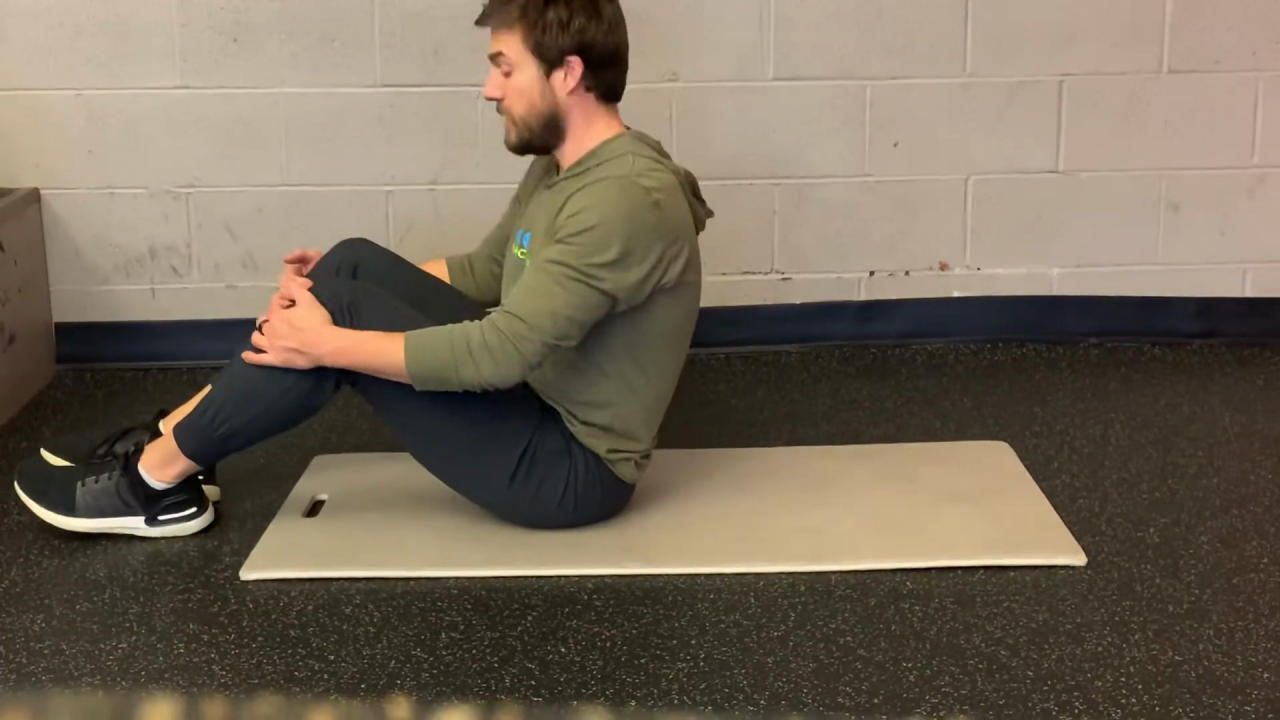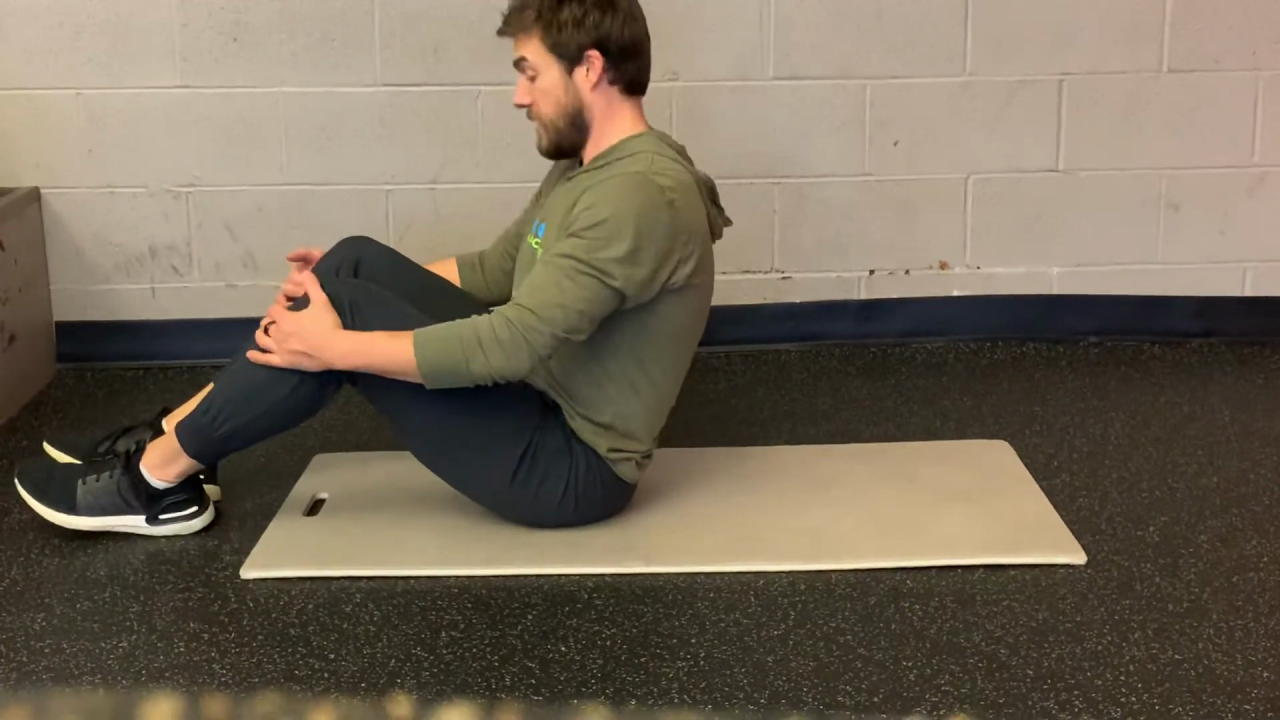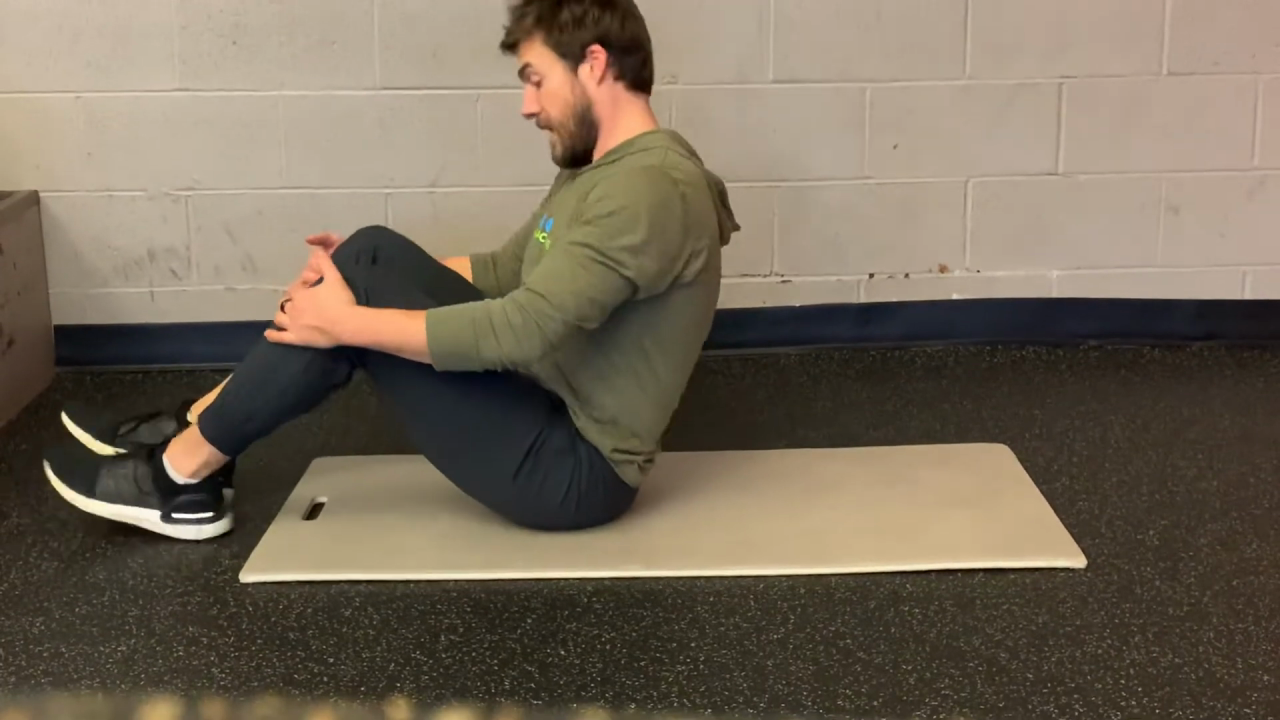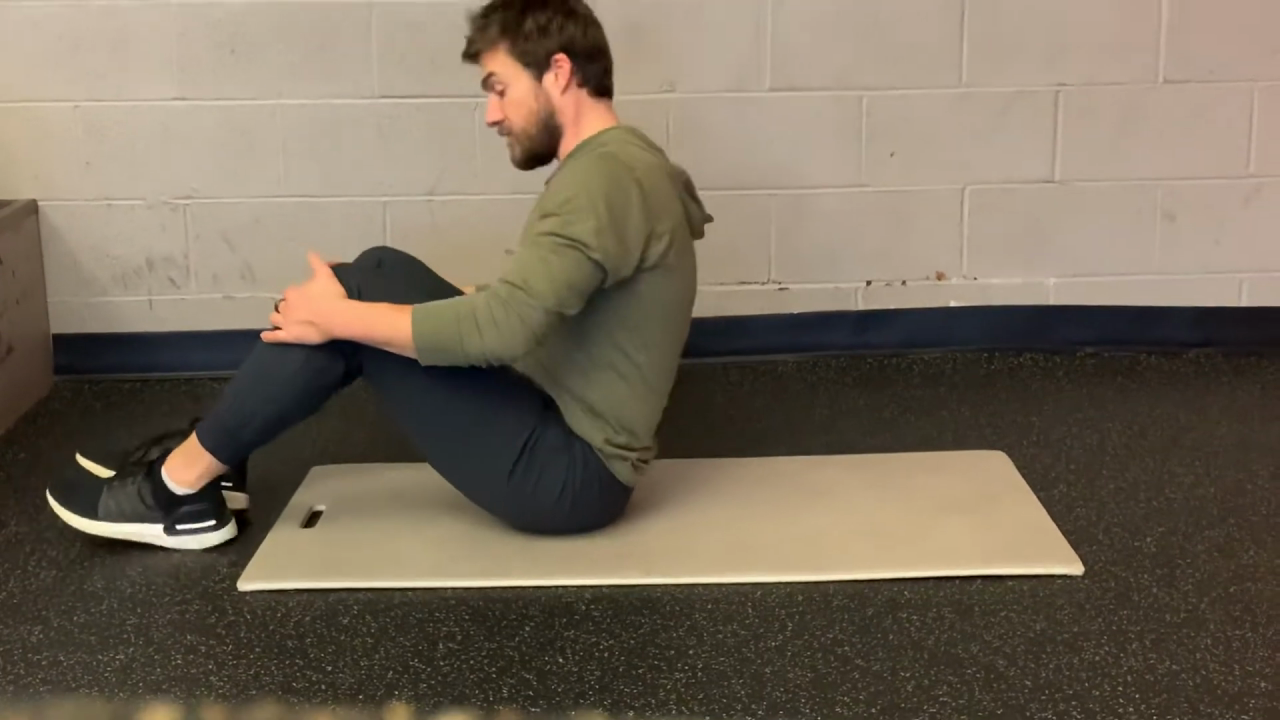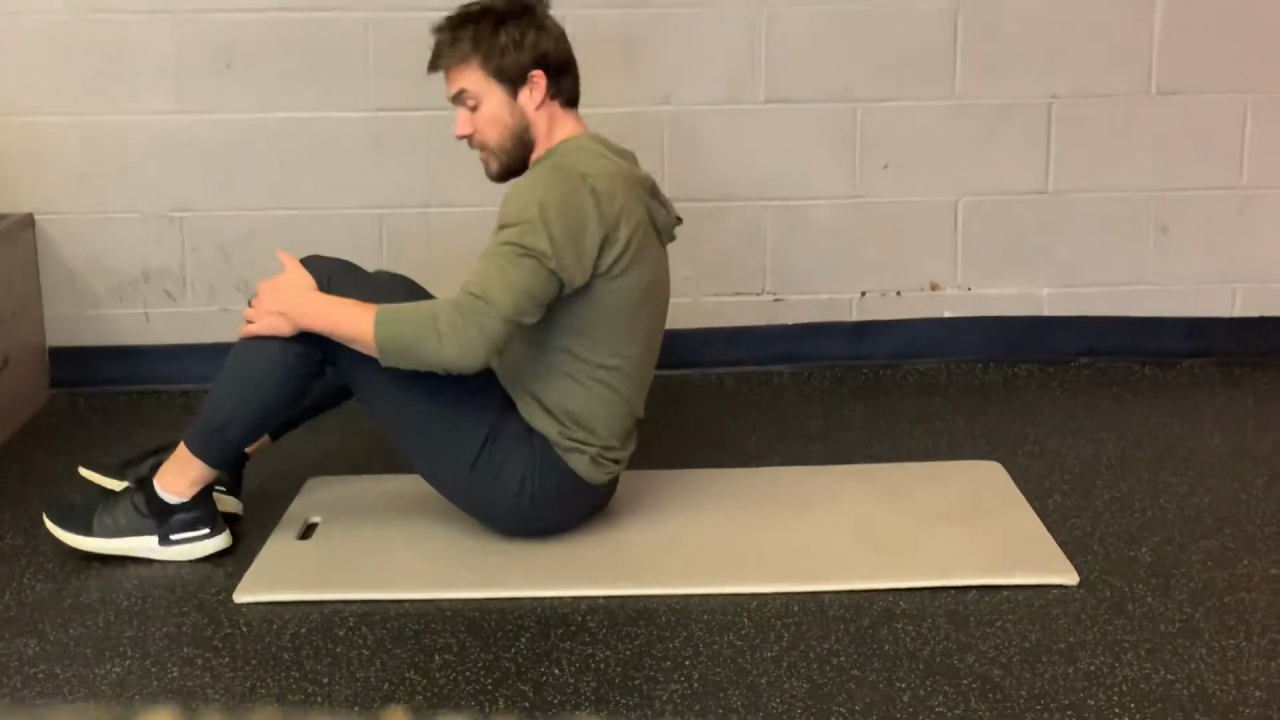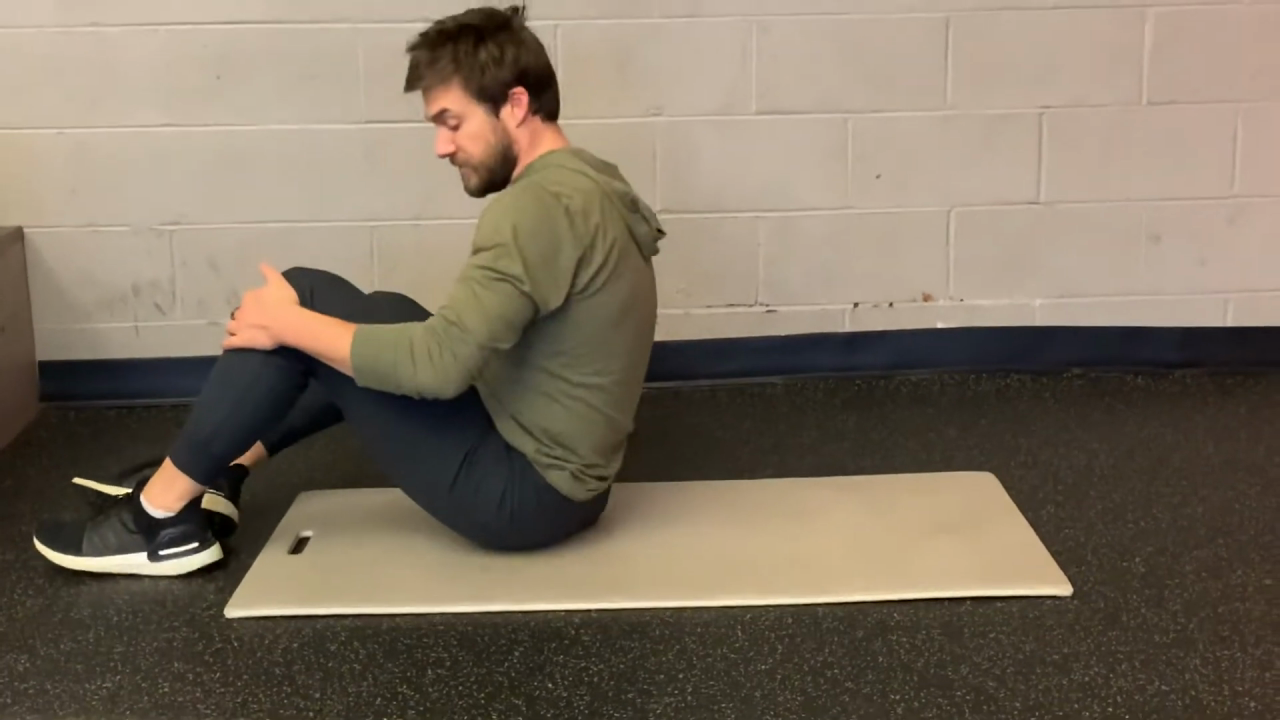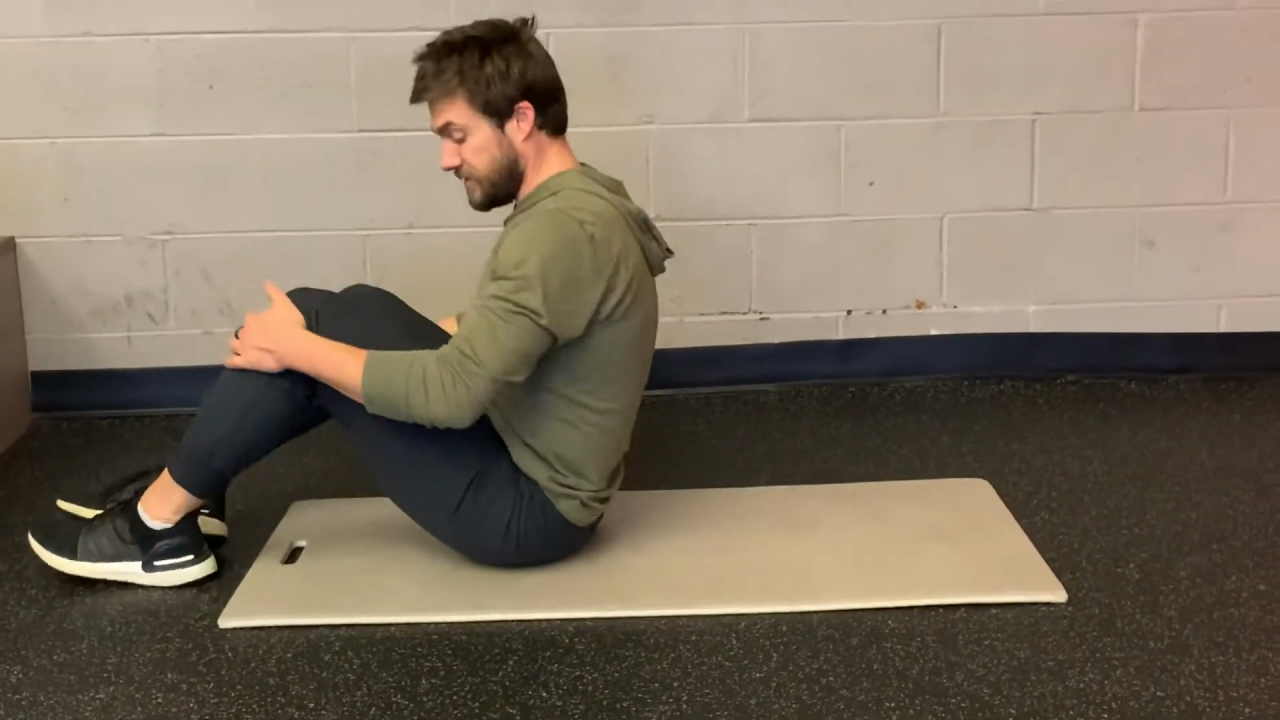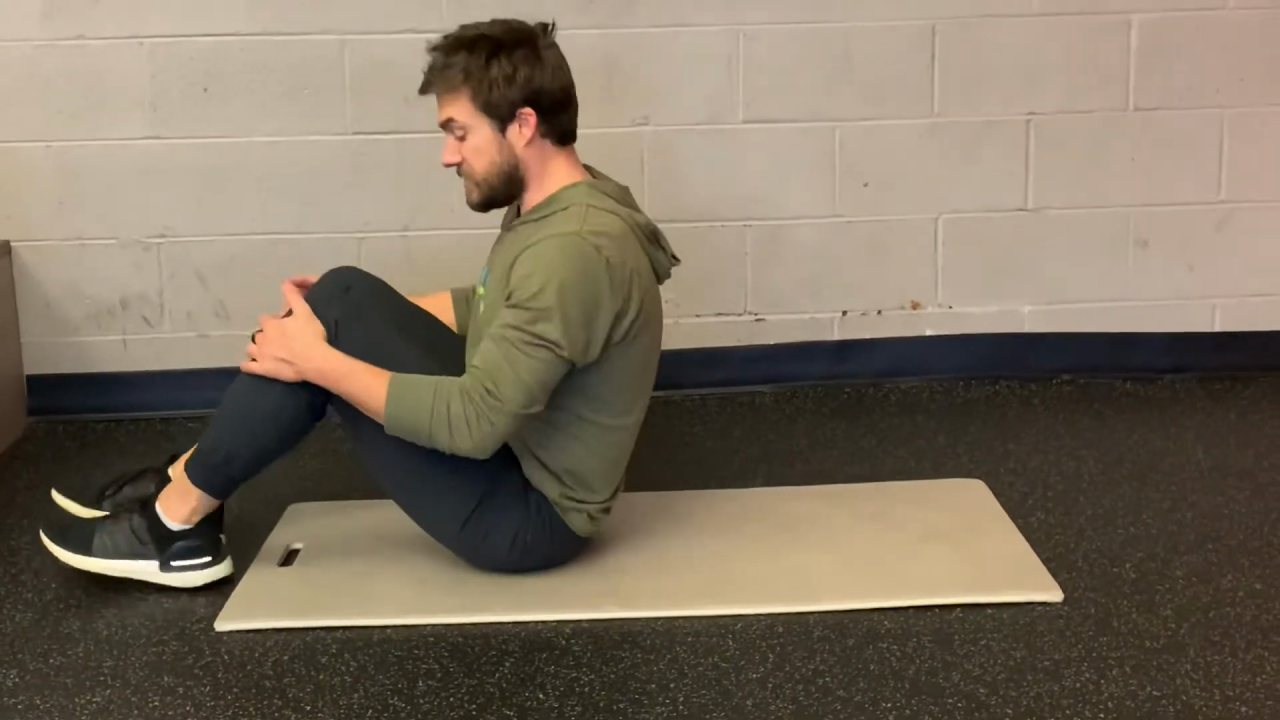
dt=0.2s
person 1, frame 1
left shoulder: (625, 200)
right shoulder: (564, 166)
left elbow: (501, 352)
right elbow: (486, 273)
left wrist: (328, 344)
right wrist: (339, 283)
left hip: (570, 470)
right hip: (541, 405)
left knee: (341, 315)
right knee: (355, 264)
left ankle: (156, 480)
right ankle: (174, 438)
person 1, frame 2
left shoulder: (640, 197)
right shoulder: (588, 167)
left elbow: (509, 343)
right elbow: (498, 270)
left wrist: (335, 345)
right wrist: (349, 281)
left hip: (570, 470)
right hip: (544, 407)
left knee: (344, 313)
right knee: (358, 260)
left ankle: (156, 480)
right ankle: (175, 438)
person 1, frame 3
left shoulder: (647, 189)
right shoulder: (605, 169)
left elbow: (517, 330)
right elbow: (507, 269)
left wrist: (350, 320)
right wrist: (355, 275)
left hip: (572, 473)
right hip: (554, 414)
left knee: (357, 305)
right knee: (376, 251)
left ankle: (180, 478)
right ankle: (195, 429)
person 1, frame 4
left shoulder: (605, 177)
right shoulder: (605, 167)
left elbow: (503, 327)
right elbow: (520, 308)
left wrist: (341, 317)
right wrist: (361, 296)
left hip: (568, 477)
right hip: (562, 433)
left knee: (346, 308)
right knee: (385, 272)
left ankle: (180, 490)
right ankle: (213, 450)
person 1, frame 5
left shoulder: (563, 186)
right shoulder: (597, 172)
left elbow: (464, 339)
left wrist: (310, 309)
left hip: (538, 476)
right hip: (569, 458)
left knee: (323, 286)
right knee: (386, 298)
left ankle: (174, 502)
right ankle: (218, 458)
person 1, frame 6
left shoulder: (542, 205)
right shoulder: (580, 188)
left elbow: (440, 363)
left wrist: (291, 325)
left hip: (523, 492)
right hip: (559, 472)
left knee: (306, 296)
right knee: (380, 315)
left ankle: (164, 516)
right ankle: (216, 466)
person 1, frame 7
left shoulder: (561, 231)
right shoulder: (569, 203)
left elbow: (452, 392)
right elbow: (494, 331)
left wrist: (300, 348)
right wrist: (348, 331)
left hip: (525, 511)
right hip: (525, 458)
left knee: (312, 330)
right knee: (360, 307)
left ankle: (158, 525)
right ankle: (192, 485)
person 1, frame 8
left shoulder: (576, 250)
right shoulder: (550, 204)
left elbow: (474, 423)
right elbow: (489, 309)
left wrist: (318, 361)
right wrist: (349, 310)
left hip: (527, 516)
right hip: (515, 450)
left knee: (330, 329)
right knee: (346, 289)
left ankle: (175, 527)
right ankle: (185, 478)
